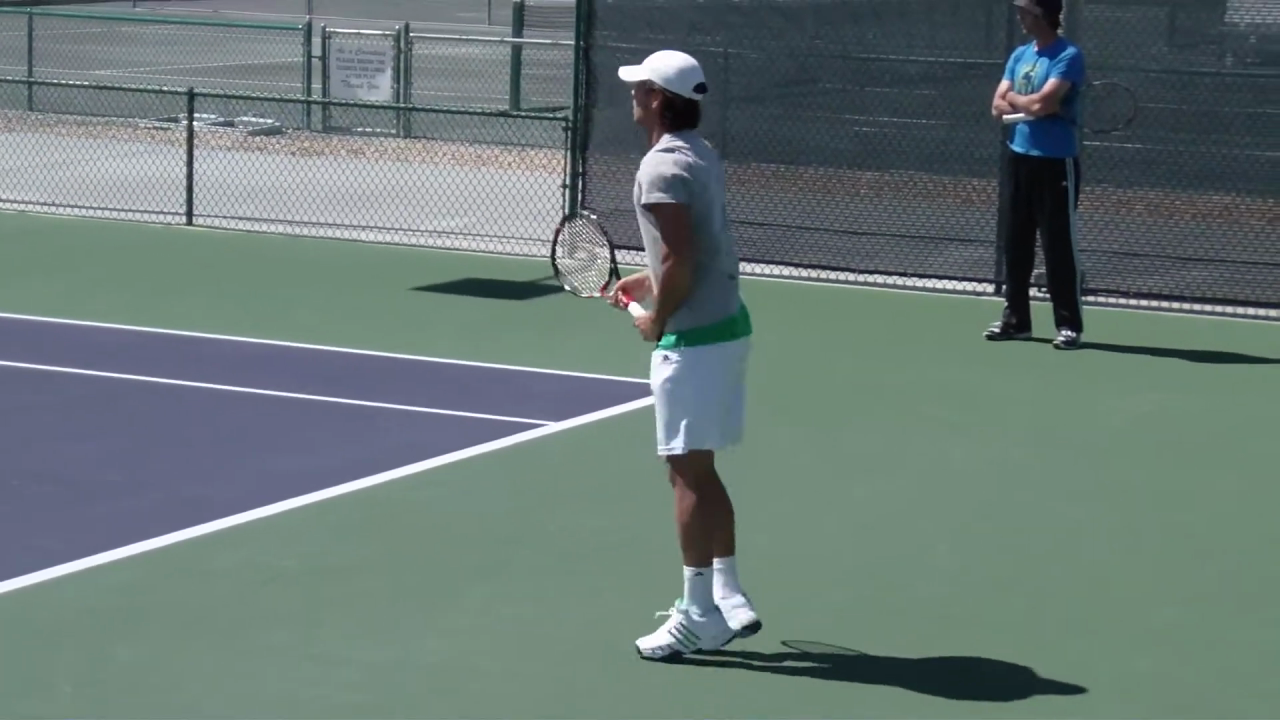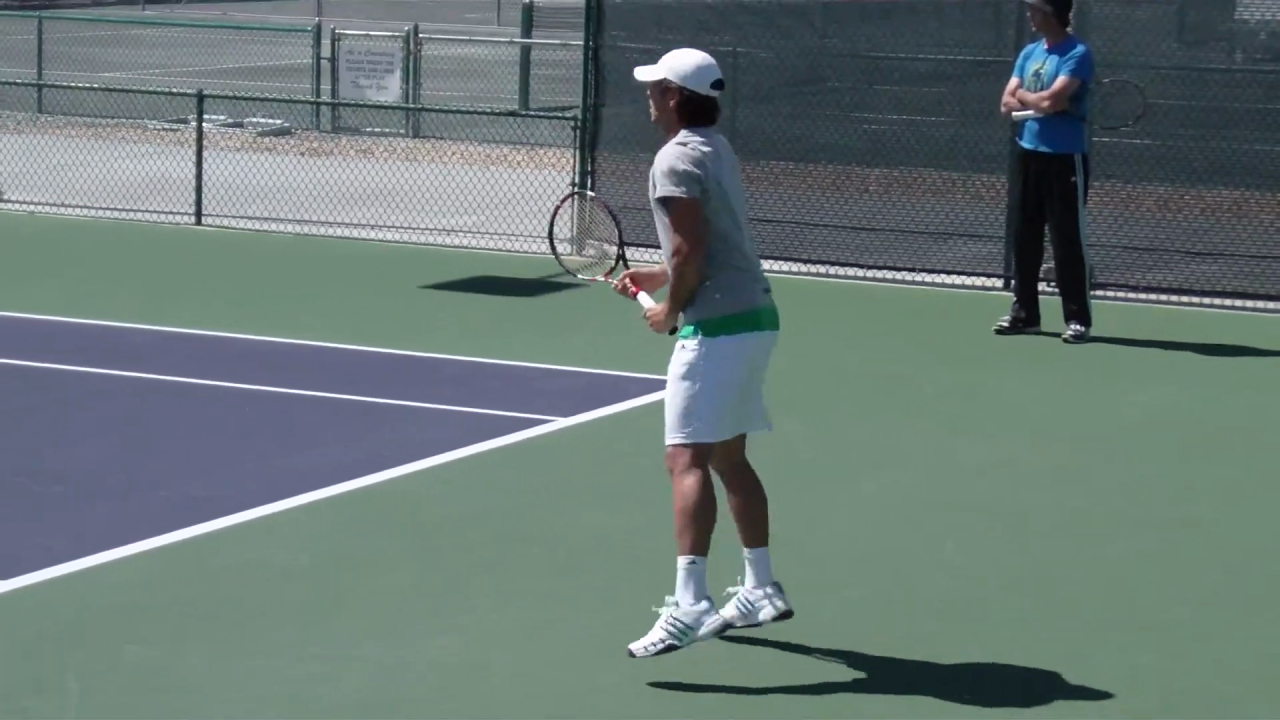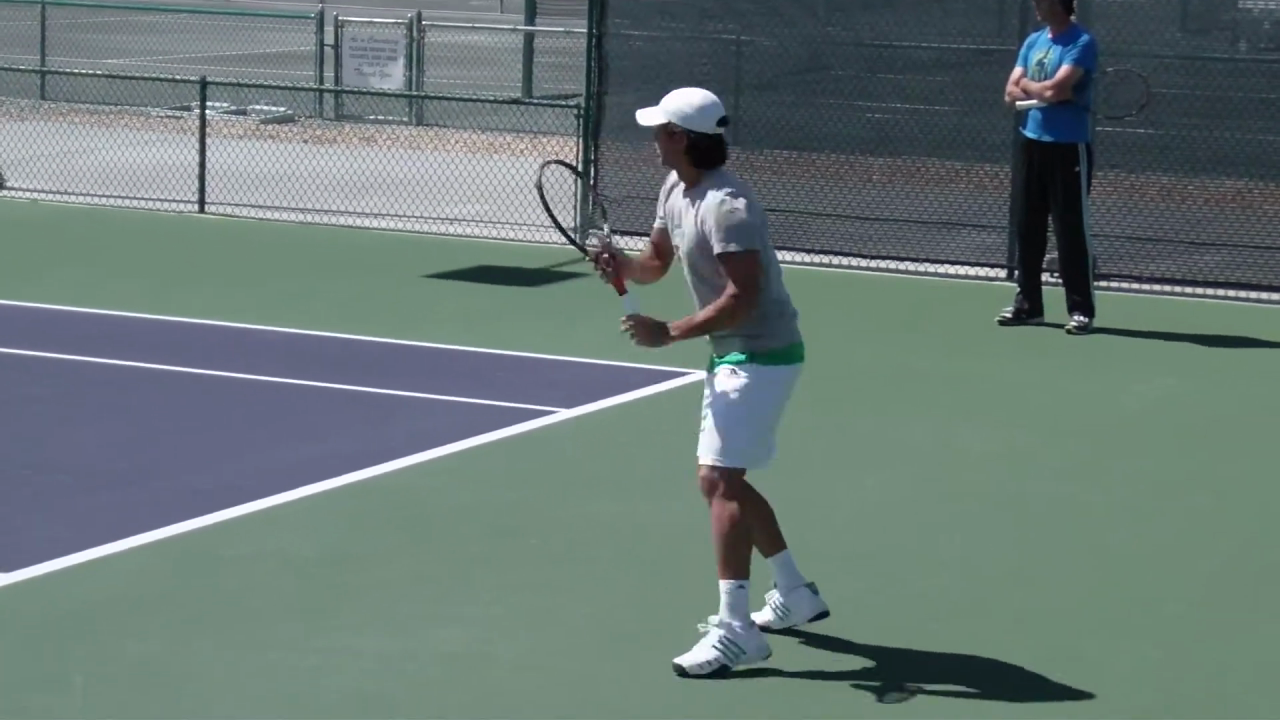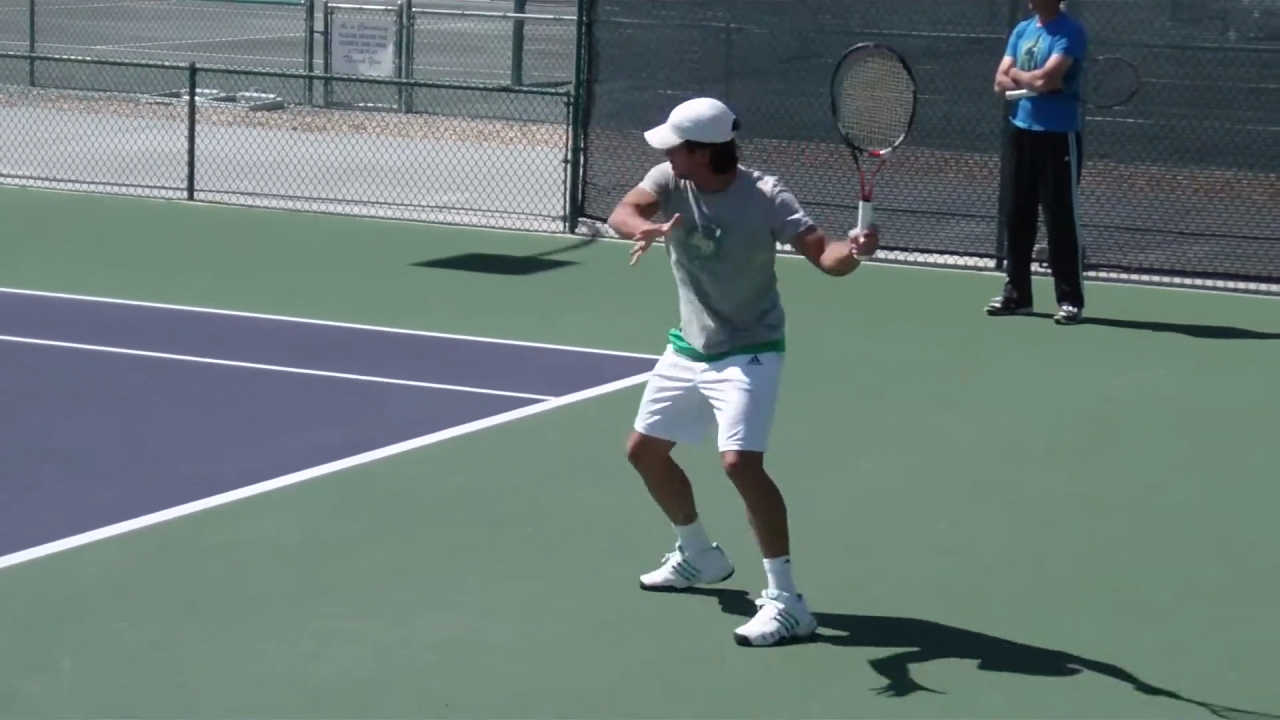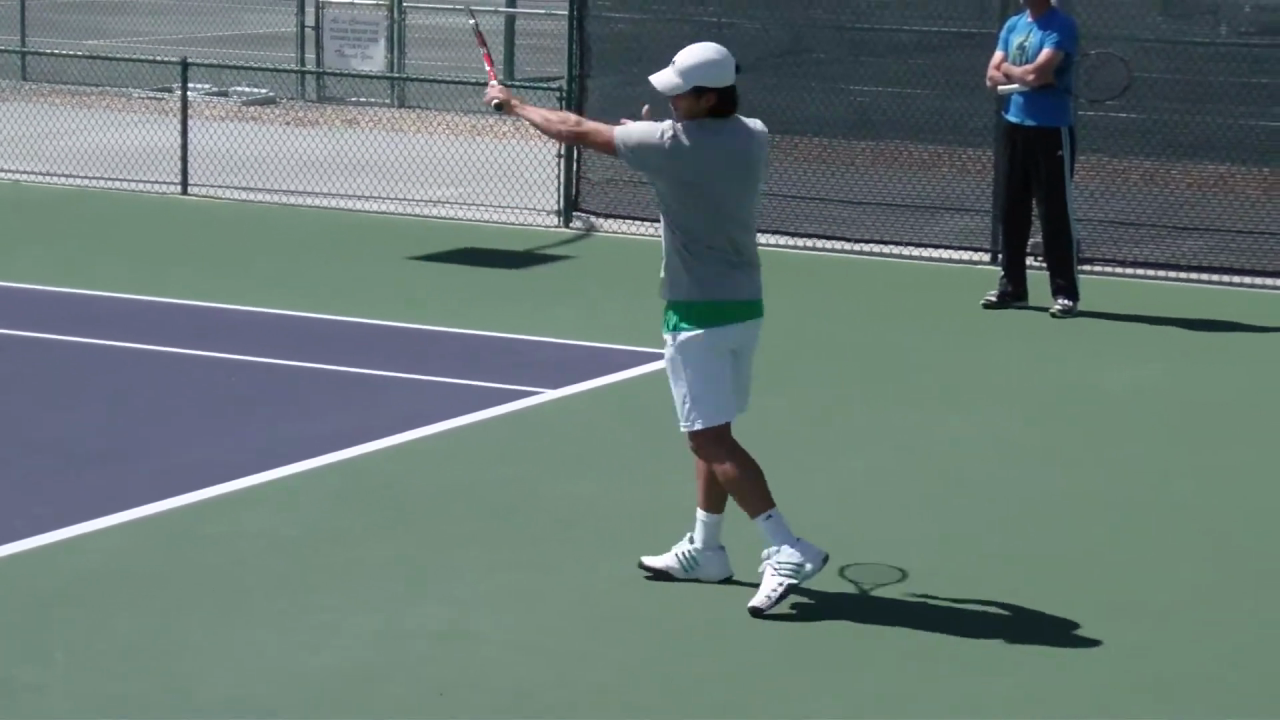
dt=0.4s
person 1, frame 1
left shoulder: (664, 163)
right shoulder: (696, 154)
left elbow: (679, 257)
left wrist: (655, 318)
right wrist: (642, 282)
left hip: (694, 337)
right hip: (725, 327)
left knee: (687, 469)
right knee: (695, 468)
left ankle: (697, 615)
right ankle: (728, 600)
person 1, frame 2
left shoulder: (676, 157)
right shoulder: (714, 150)
left elbow: (686, 249)
left wrist: (668, 307)
right wrist: (652, 278)
left hip: (717, 327)
right hip: (753, 318)
left knee: (687, 460)
right knee: (727, 454)
left ankle: (689, 605)
right ankle: (761, 590)
person 1, frame 3
left shoulder: (727, 205)
right shoulder: (673, 189)
left elbow: (740, 299)
right elbow: (657, 260)
left wrist: (670, 333)
right wrist: (620, 265)
left hip: (763, 359)
right hip: (733, 358)
left knee: (721, 483)
right knee: (720, 479)
left ankle: (731, 628)
right ankle: (797, 592)
person 1, frame 4
left shoulder: (767, 198)
right shoulder: (671, 177)
left elbow: (829, 256)
right elbow: (622, 212)
left wrist: (855, 245)
right wrist: (643, 227)
left hip: (751, 354)
right hip: (688, 349)
left knee: (742, 464)
right knee: (645, 451)
left ankle: (784, 600)
right ankle: (697, 555)
person 1, frame 5
left shoulder: (669, 141)
right shoulder: (755, 136)
left elbow: (577, 130)
left wrist: (512, 103)
left hip: (701, 314)
right hip: (746, 305)
left knee: (712, 439)
right knee: (709, 430)
left ankle: (788, 551)
right ankle: (703, 548)
person 2, frame 1
left shoulder: (1068, 56)
right shoulder: (1019, 55)
left elbow: (1039, 103)
right elbow: (998, 106)
left wrist: (1014, 98)
right wrist: (1029, 106)
left hip: (1055, 162)
right hip: (1019, 158)
left knee: (1059, 246)
right knee: (1015, 242)
left ankle: (1069, 324)
right ankle: (1015, 318)
person 2, frame 2
left shoulder: (1077, 54)
right shoulder: (1028, 53)
left elbow: (1050, 100)
right elbow: (1007, 103)
left wrist: (1024, 96)
right wrist: (1040, 104)
left hip: (1064, 159)
right hip: (1028, 154)
left knee: (1068, 241)
right knee: (1023, 237)
left ankle: (1078, 318)
right ankle: (1024, 312)
person 2, frame 3
left shoulder: (1081, 42)
right shoulder: (1033, 41)
left elbow: (1054, 89)
right elbow: (1011, 93)
left wrist: (1028, 85)
right wrist: (1044, 93)
left hip: (1068, 148)
right hip: (1031, 144)
left knee: (1071, 231)
right knee: (1026, 227)
left ankle: (1081, 308)
right ankle: (1028, 303)
person 2, frame 4
left shoulder: (1070, 32)
right shoulder: (1021, 30)
left elbow: (1043, 80)
right elbow: (1000, 82)
left wrist: (1015, 74)
right wrist: (1030, 81)
left hip: (1057, 137)
right hip: (1021, 132)
left knee: (1061, 220)
right knee: (1016, 217)
left ankle: (1070, 298)
right ankle: (1016, 292)
person 2, frame 5
left shoulder: (1061, 26)
left elbow: (1035, 73)
right elbow: (992, 77)
left wrist: (1008, 68)
right wrist: (1023, 75)
left hip: (1050, 131)
right hip: (1013, 126)
left knee: (1055, 214)
right knee: (1011, 210)
left ankle: (1065, 292)
right ankle: (1012, 286)
